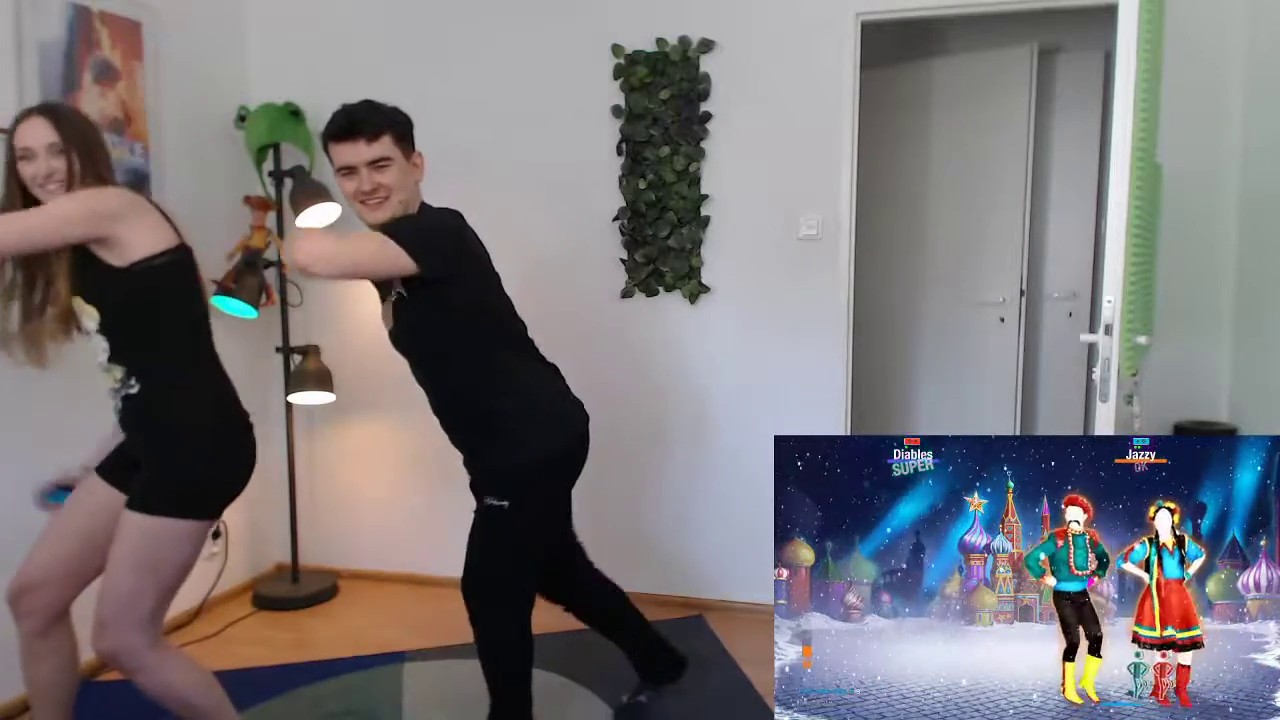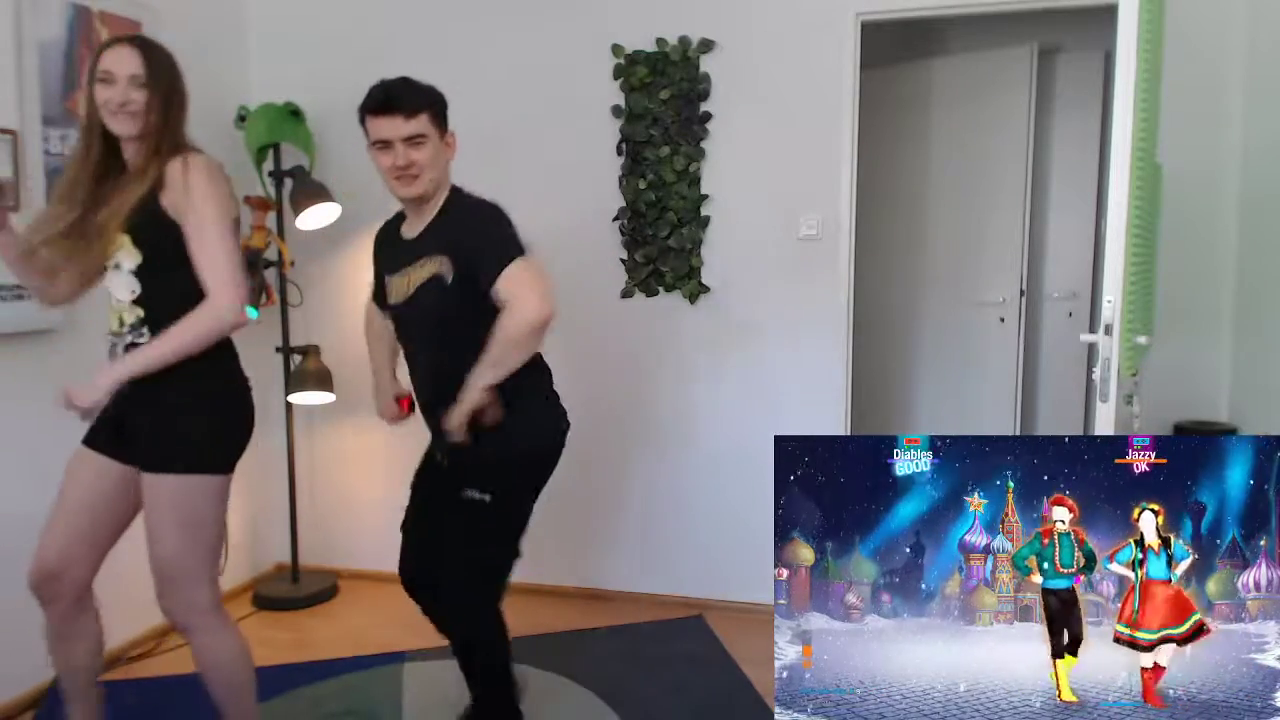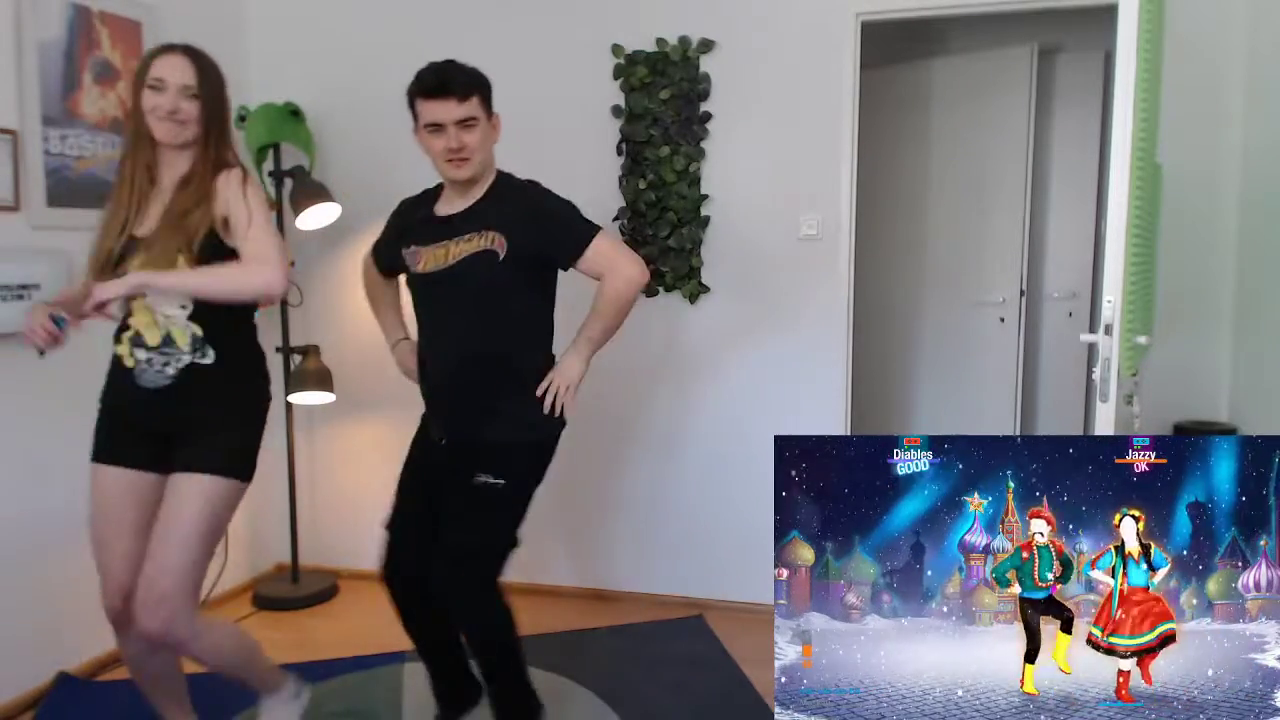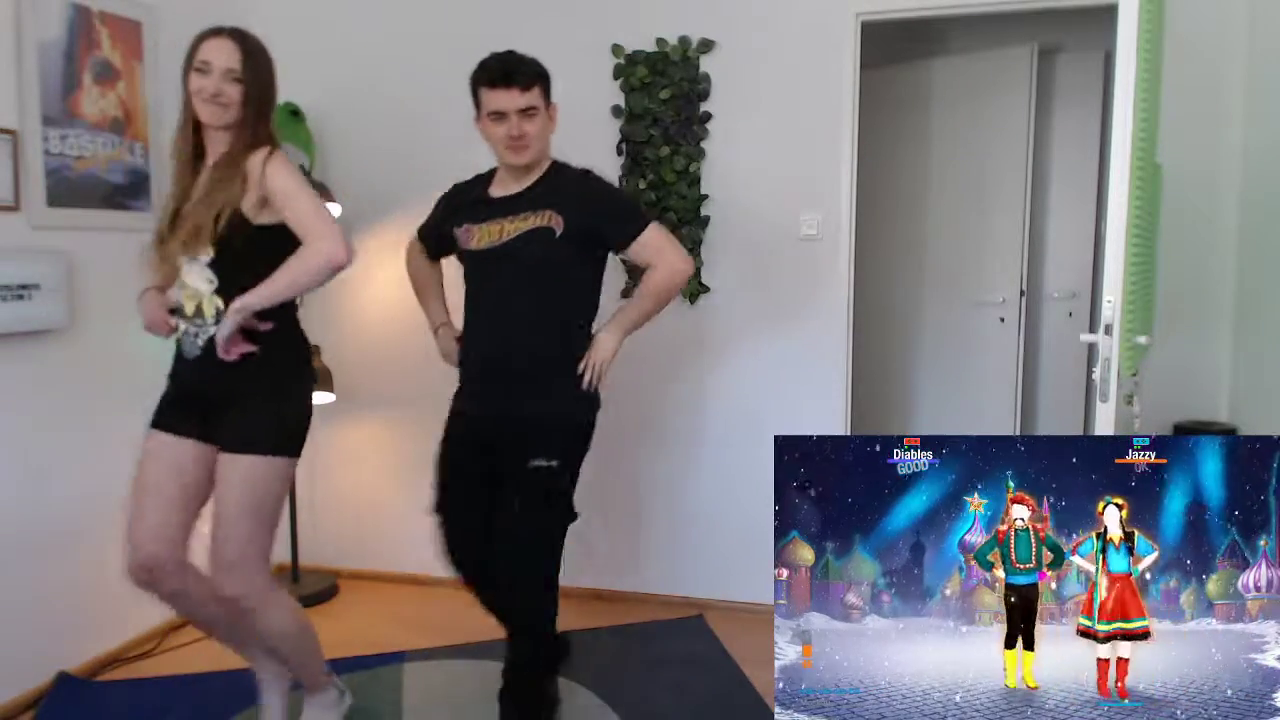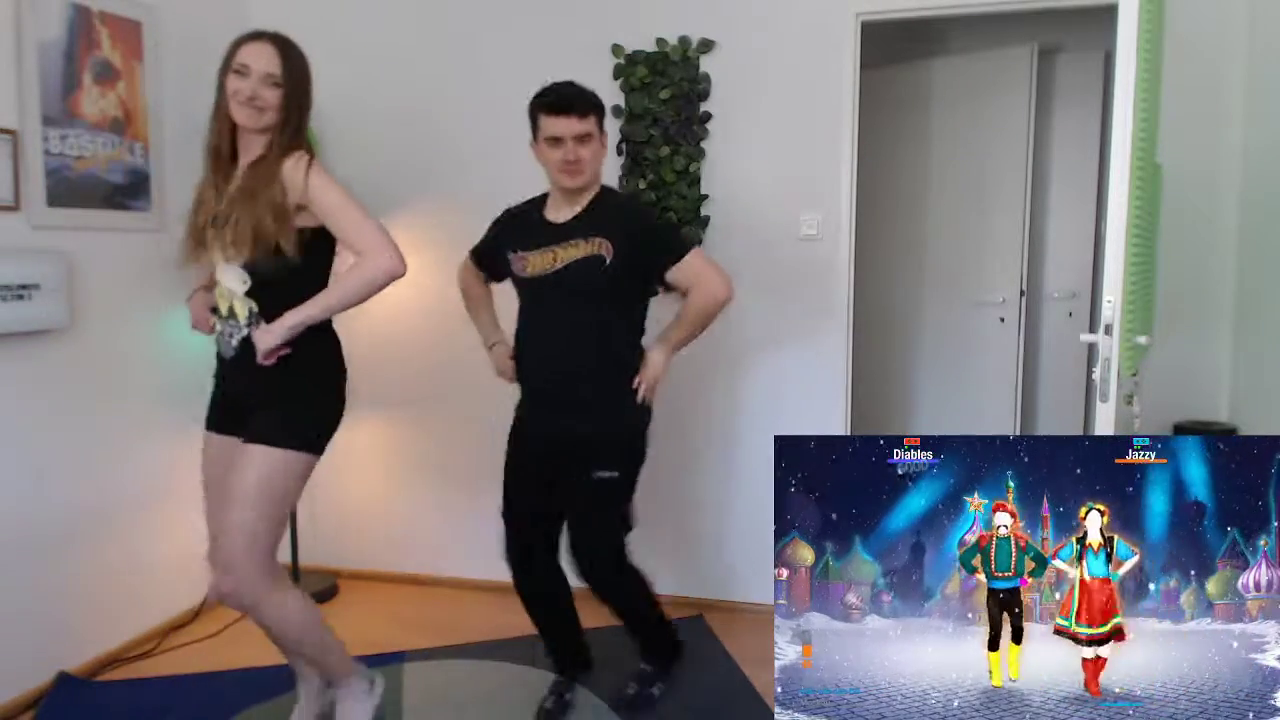
dt=0.3s
person 1, frame 1
left shoulder: (109, 209)
right shoulder: (90, 245)
right wrist: (95, 465)
left hip: (196, 441)
right hip: (152, 440)
left knee: (124, 637)
person 1, frame 2
left shoulder: (190, 173)
right shoulder: (113, 188)
left elbow: (228, 306)
right elbow: (55, 287)
left wrist: (115, 372)
left hip: (196, 404)
right hip: (135, 406)
left knee: (189, 605)
person 1, frame 3
left shoulder: (231, 185)
right shoulder: (130, 192)
left elbow: (271, 278)
right elbow: (98, 288)
left wrist: (147, 282)
right wrist: (50, 311)
left hip: (217, 410)
right hip: (130, 408)
left knee: (161, 611)
right knee: (121, 603)
person 1, frame 4
left shoulder: (265, 167)
right shoulder: (194, 173)
left elbow: (332, 248)
left wrist: (242, 309)
right wrist: (153, 298)
left hip: (264, 386)
right hip: (193, 382)
left knee: (237, 582)
right knee: (151, 560)
right ankle: (267, 660)
person 1, frame 5
left shoulder: (297, 170)
right shoulder: (229, 173)
left elbow: (385, 260)
left wrist: (289, 321)
right wrist: (202, 296)
left hip: (298, 384)
right hip: (238, 378)
left knee: (239, 573)
right knee: (233, 564)
person 2, frame 1
left shoulder: (437, 233)
right shoulder: (393, 249)
left elbow: (312, 254)
left wrist: (307, 241)
left hip: (536, 441)
right hip: (499, 446)
left knee: (491, 589)
right knee: (557, 571)
right ankle: (657, 661)
person 2, frame 2
left shoulder: (478, 224)
right shoulder: (388, 240)
left elbow: (534, 307)
right elbow: (381, 310)
left wrist: (479, 384)
right wrist: (385, 385)
left hip: (515, 438)
right hip: (456, 441)
left knee: (461, 585)
right knee: (420, 571)
person 2, frame 3
left shoulder: (530, 208)
right shoulder: (410, 217)
left elbow: (628, 275)
right elbow: (376, 272)
left wrist: (576, 355)
right wrist: (399, 342)
left hip: (513, 434)
right hip: (441, 429)
left knee: (467, 581)
right knee: (405, 572)
person 2, frame 4
left shoulder: (582, 194)
right shoulder: (461, 202)
left elbow: (674, 265)
right elbow: (419, 254)
left wrist: (612, 333)
right wrist: (441, 326)
left hip: (553, 413)
right hip: (477, 405)
left knee: (527, 559)
right knee: (468, 546)
right ankle: (538, 644)
person 2, frame 5
left shoulder: (630, 220)
right shoulder: (515, 225)
left elbow: (714, 288)
right elbow: (470, 277)
left wrist: (662, 350)
right wrist: (496, 344)
left hip: (608, 424)
right hip: (536, 419)
left knee: (598, 555)
right knee: (527, 553)
left ankle: (662, 651)
right ankle: (570, 665)
person 3, frame 1
left shoulder: (1182, 541)
right shoulder: (1147, 544)
left elbow: (1200, 555)
right elbow: (1124, 561)
left wrist: (1189, 574)
right wrist: (1145, 576)
left hip: (1179, 595)
right hip: (1158, 595)
left knee: (1187, 643)
right knee: (1165, 643)
left ankle: (1181, 688)
person 3, frame 2
left shoulder: (1169, 542)
right shoulder: (1134, 545)
left elbow: (1188, 556)
right elbow: (1110, 562)
left wrist: (1176, 574)
right wrist: (1132, 575)
left hip: (1167, 594)
right hip: (1145, 596)
left knee: (1169, 640)
right knee: (1148, 644)
left ankle: (1153, 682)
right ankle: (1149, 692)
person 3, frame 3
left shoulder: (1149, 549)
right shoulder: (1114, 552)
left elbow: (1166, 563)
right elbow: (1091, 569)
left wrist: (1154, 581)
right wrist: (1112, 582)
left hip: (1144, 600)
right hip: (1124, 601)
left knee: (1161, 634)
right knee: (1127, 647)
left ankle: (1143, 664)
right ankle: (1121, 689)
person 3, frame 4
left shoulder: (1133, 537)
right shoulder: (1096, 538)
left elbow: (1153, 552)
right elbow: (1073, 554)
left wrist: (1138, 569)
right wrist: (1092, 568)
left hip: (1126, 589)
right hip: (1105, 589)
left knee: (1125, 637)
right knee: (1105, 636)
left ankle: (1121, 683)
right ankle: (1102, 681)
person 3, frame 5
left shoulder: (1112, 541)
right shoulder: (1076, 543)
left elbow: (1134, 555)
right elbow: (1054, 558)
left wrist: (1119, 573)
right wrist: (1072, 572)
left hip: (1105, 592)
right hip: (1084, 592)
left knee: (1106, 636)
right knee: (1086, 637)
left ankle: (1095, 677)
right ankle: (1089, 679)
person 4, frame 1
left shoulder: (1091, 538)
right shoulder: (1057, 538)
left elbow: (1104, 559)
right elbow: (1030, 559)
left wrist: (1096, 576)
right wrist: (1045, 577)
left hip: (1082, 594)
right hip: (1063, 595)
left knee: (1096, 636)
right knee: (1073, 640)
left ankle: (1088, 683)
right ankle: (1068, 688)
person 4, frame 2
left shoulder: (1078, 537)
right shoulder: (1044, 536)
left elbow: (1091, 558)
right elbow: (1018, 558)
left wrist: (1083, 574)
right wrist: (1032, 575)
left hip: (1069, 592)
right hip: (1050, 592)
left knee: (1076, 637)
right knee: (1057, 637)
left ankle: (1059, 672)
right ankle: (1062, 689)
person 4, frame 3
left shoulder: (1056, 548)
right shoulder: (1023, 550)
left elbow: (1068, 566)
right elbow: (997, 571)
left wrist: (1059, 582)
right wrist: (1011, 586)
left hip: (1046, 598)
right hip: (1028, 601)
left knee: (1068, 616)
right knee: (1034, 643)
left ankle: (1059, 655)
right ankle: (1026, 683)
person 4, frame 4
left shoulder: (1039, 533)
right shoulder: (1002, 534)
left elbow: (1060, 553)
right elbow: (979, 554)
left wrist: (1048, 569)
right wrist: (994, 570)
left hip: (1032, 587)
right hip: (1012, 587)
left knee: (1029, 630)
right knee: (1013, 629)
left ankle: (1028, 674)
right ankle: (1010, 673)
person 4, frame 5
left shoulder: (1021, 541)
right shoulder: (984, 540)
left elbow: (1042, 560)
right elbow: (964, 558)
left wrist: (1029, 575)
right wrist: (977, 573)
left hip: (1013, 592)
right hip: (994, 592)
left knee: (1017, 627)
right knee: (995, 632)
left ankle: (1014, 665)
right ankle: (995, 674)
